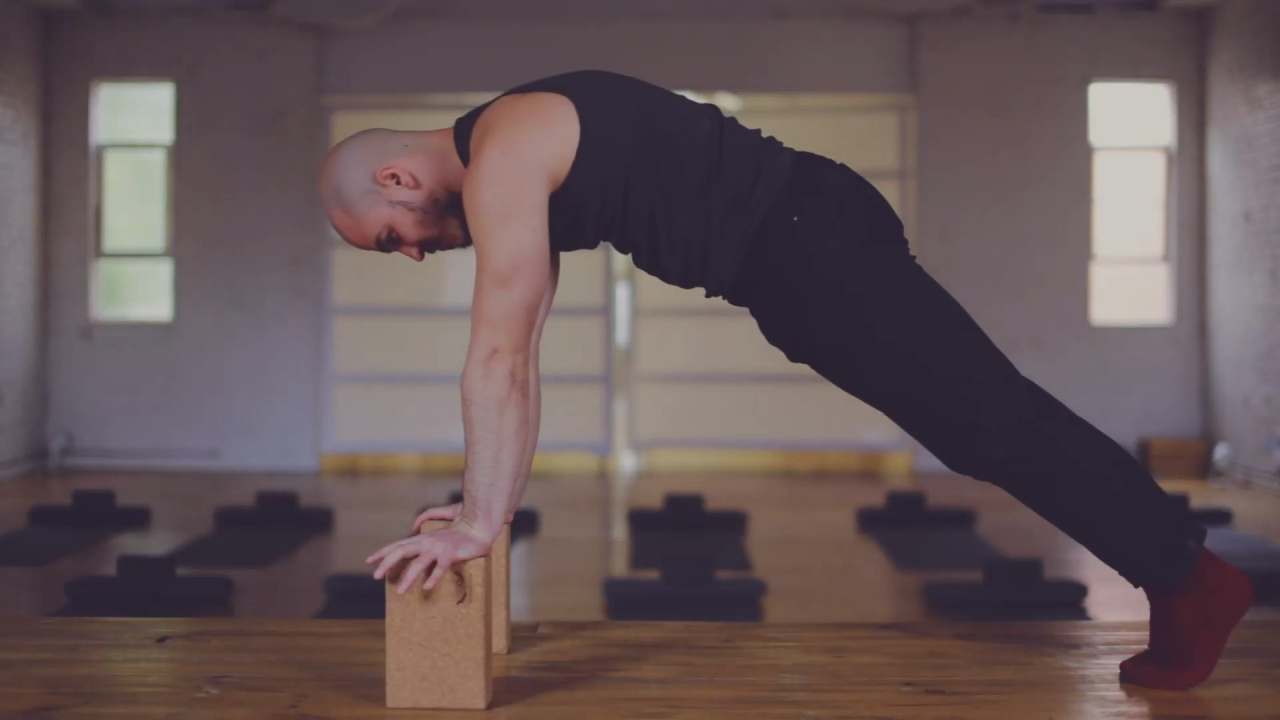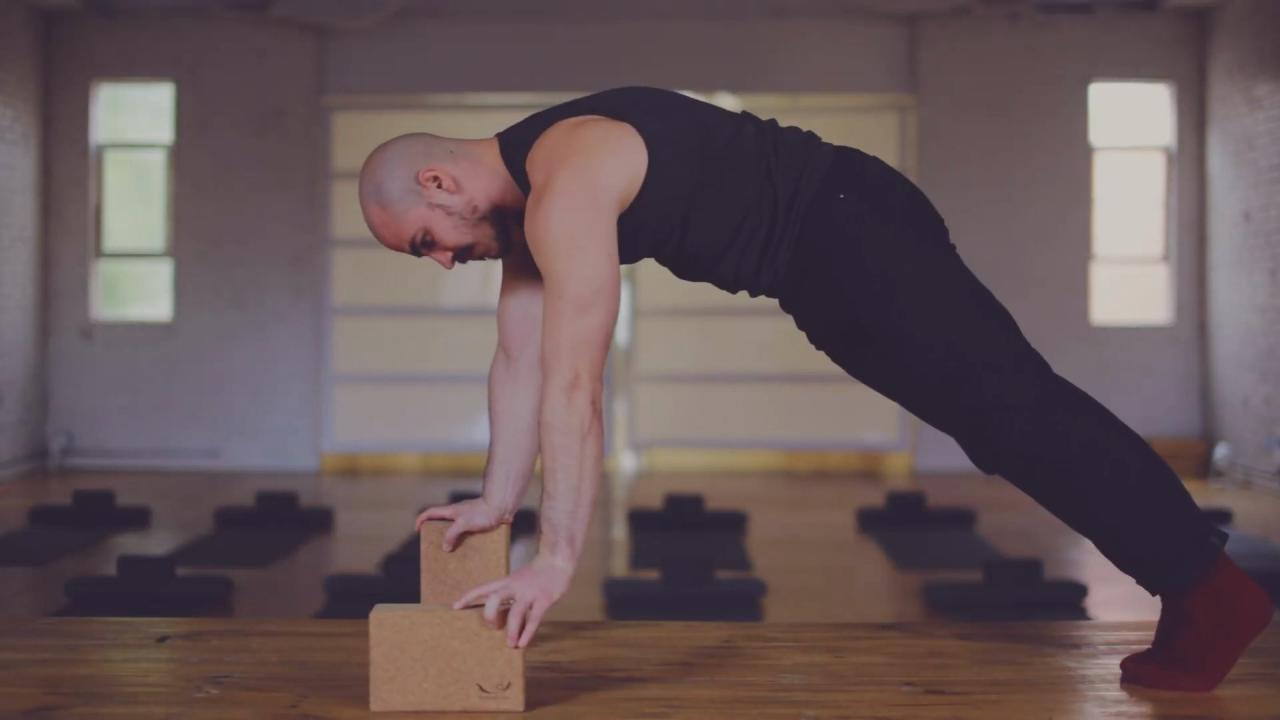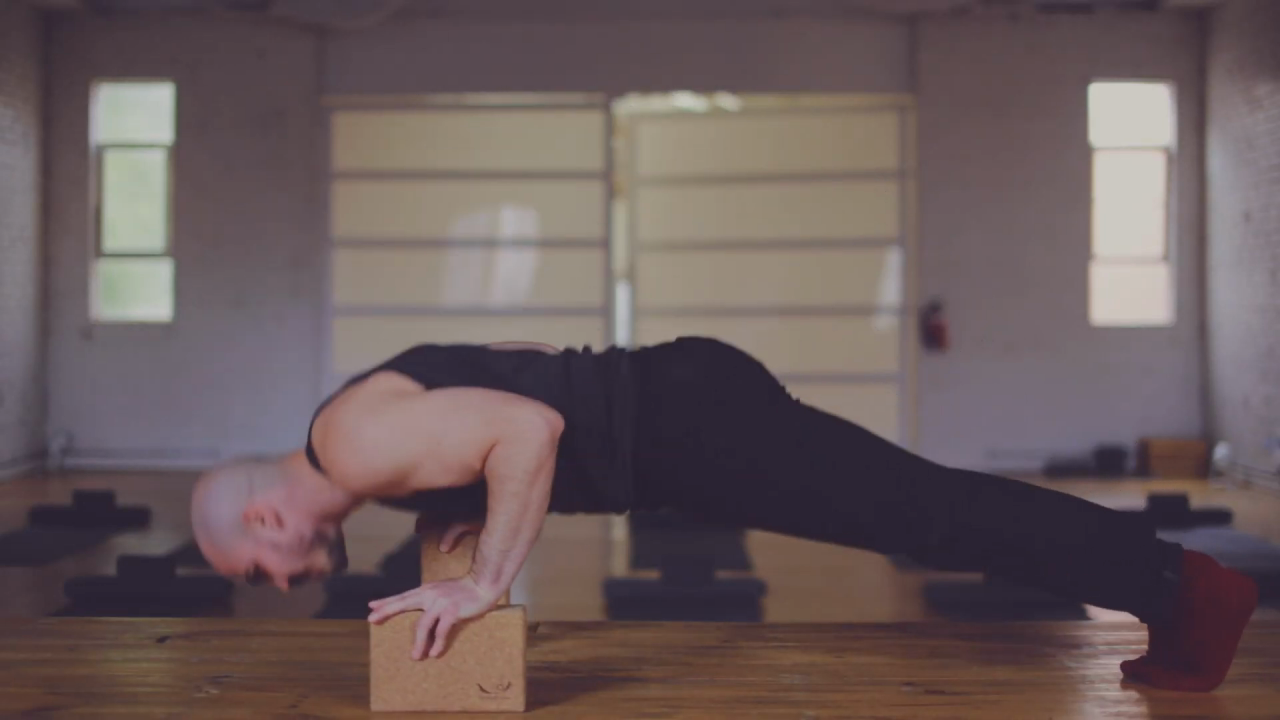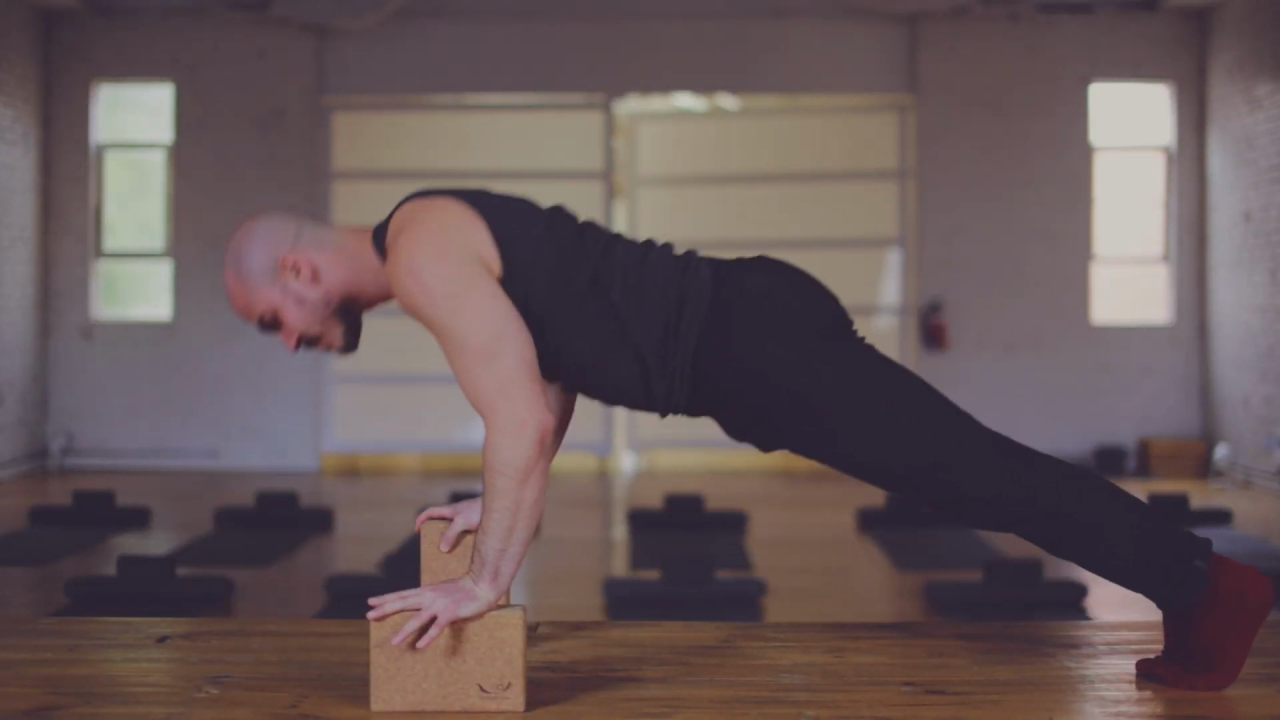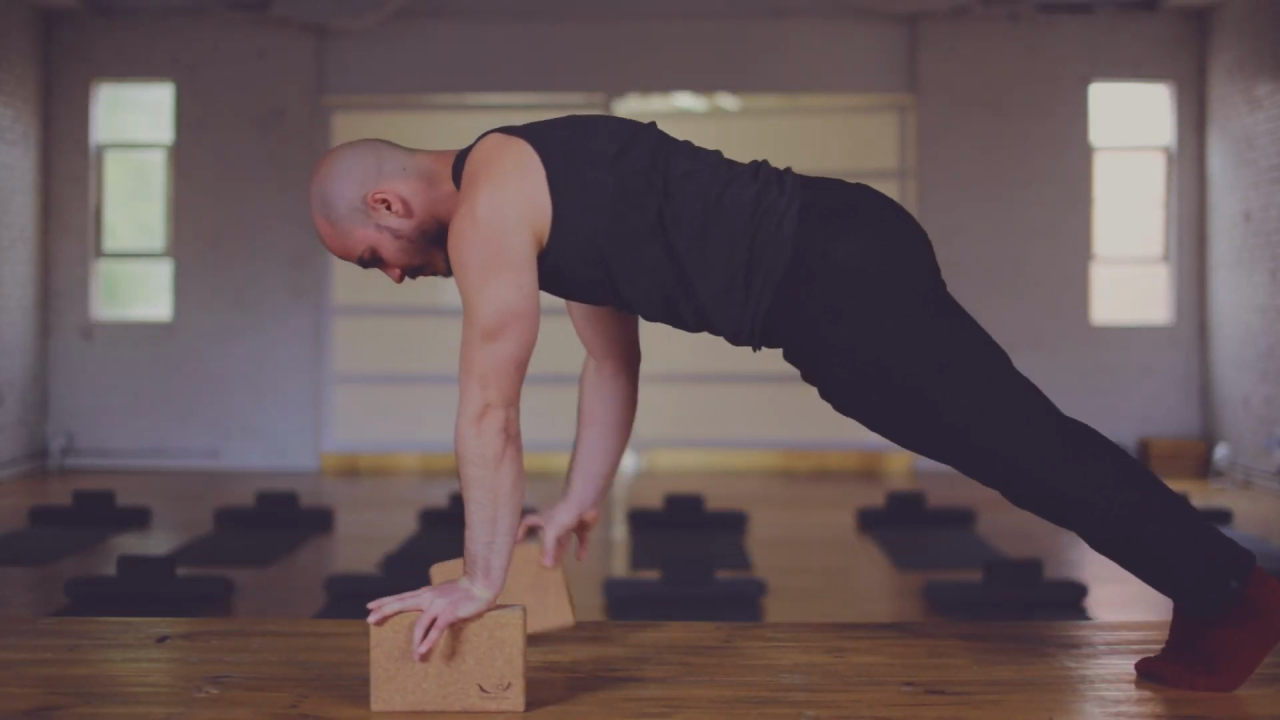
dt=1s
person 1, frame 1
left shoulder: (501, 160)
right shoulder: (507, 176)
left elbow: (497, 355)
right elbow: (517, 354)
left wrist: (479, 523)
right wrist: (491, 502)
left hip: (808, 240)
right hip: (793, 250)
left knee: (990, 418)
right knee: (980, 422)
left ankle: (1190, 577)
right ankle: (1175, 580)
person 1, frame 2
left shoulder: (564, 188)
right shoulder: (520, 195)
left elbow: (573, 384)
right elbow: (521, 358)
left wrist: (556, 559)
right wrist: (496, 499)
left hip: (853, 228)
right hip: (824, 258)
left knee: (1022, 413)
right knee: (1007, 421)
right ankle: (1193, 588)
person 1, frame 3
left shoulder: (352, 442)
right shoulder: (372, 420)
left elbow: (533, 426)
right elbow: (535, 364)
left wrist: (485, 581)
right wrist: (495, 514)
left hip: (691, 428)
right hip: (684, 403)
left knee: (941, 517)
right knee: (936, 510)
left ankle: (1186, 589)
right ankle: (1168, 584)
person 1, frame 4
left shoulder: (422, 255)
right shoulder: (437, 239)
left elbow: (520, 418)
right elbow: (548, 375)
left wrist: (487, 578)
right wrist: (503, 500)
left hip: (750, 342)
right hip: (747, 329)
left knee: (976, 476)
right knee: (972, 473)
right ankle: (1194, 591)
person 1, frame 5
left shoulder: (487, 204)
right shoulder: (538, 189)
left elbow: (488, 406)
right elbow: (613, 362)
left wrist: (481, 578)
right wrist: (576, 506)
left hip: (834, 280)
right hip: (840, 250)
left knee: (1027, 454)
right knee: (1024, 445)
